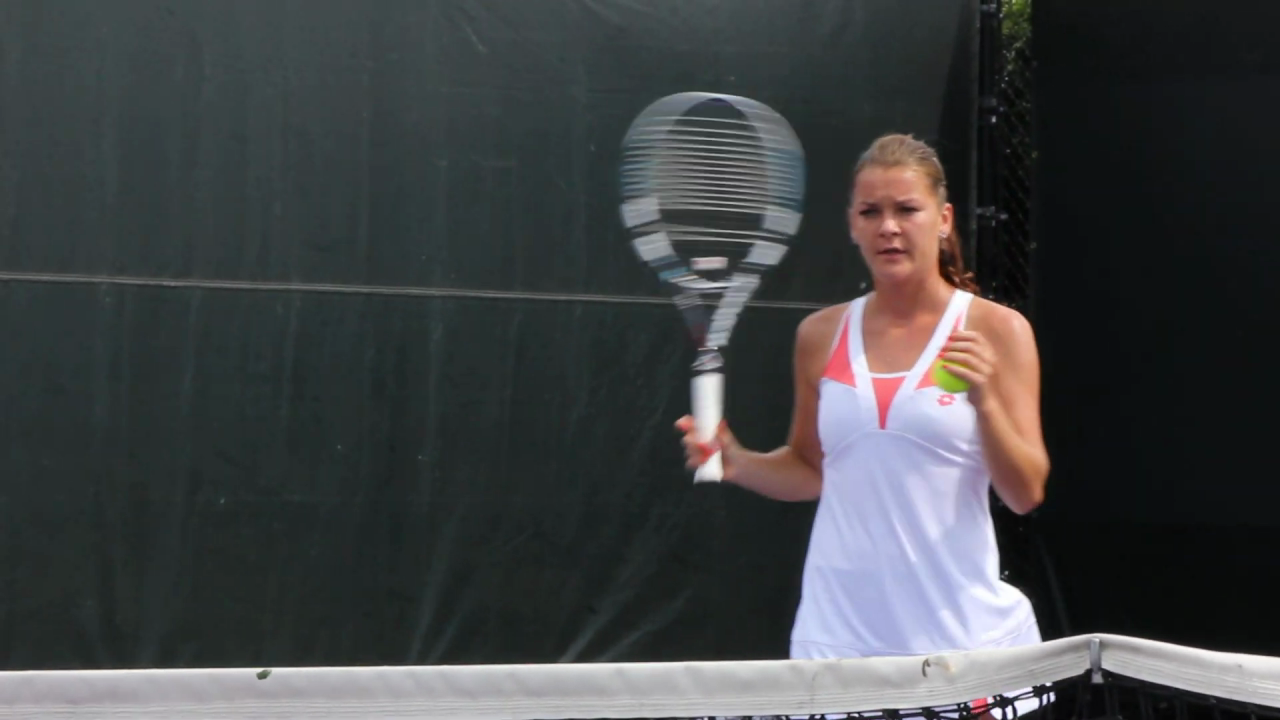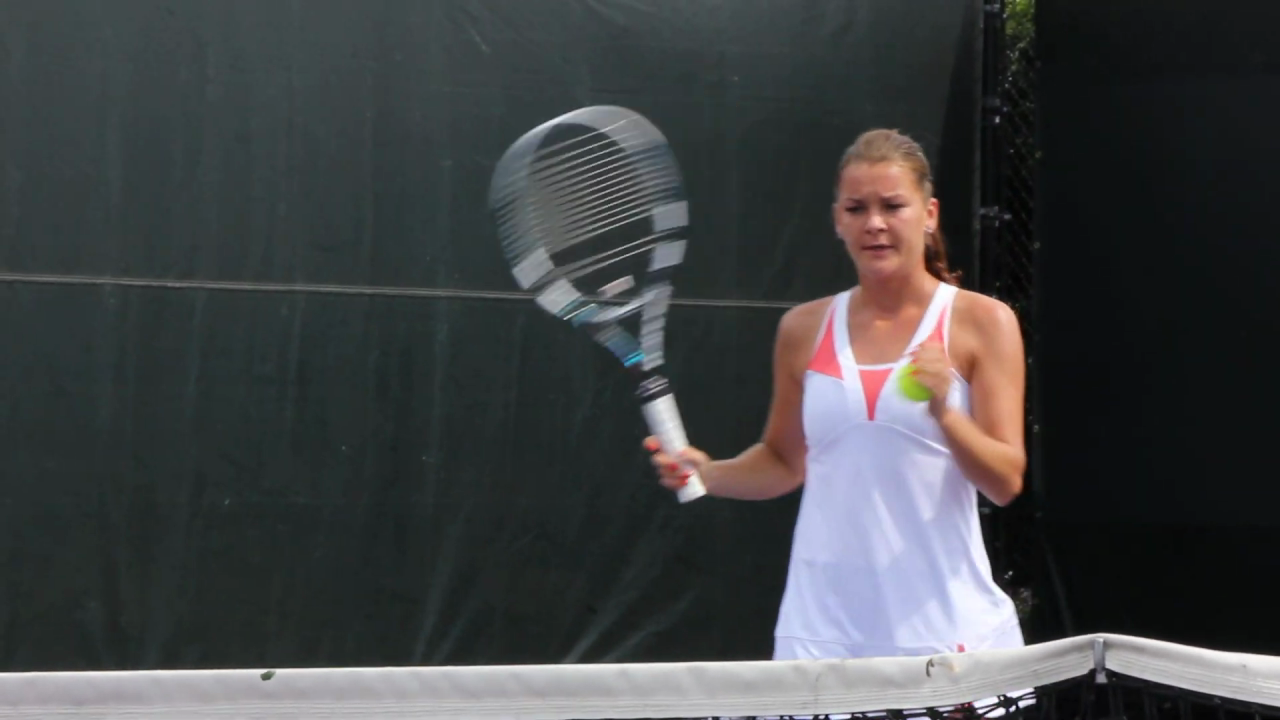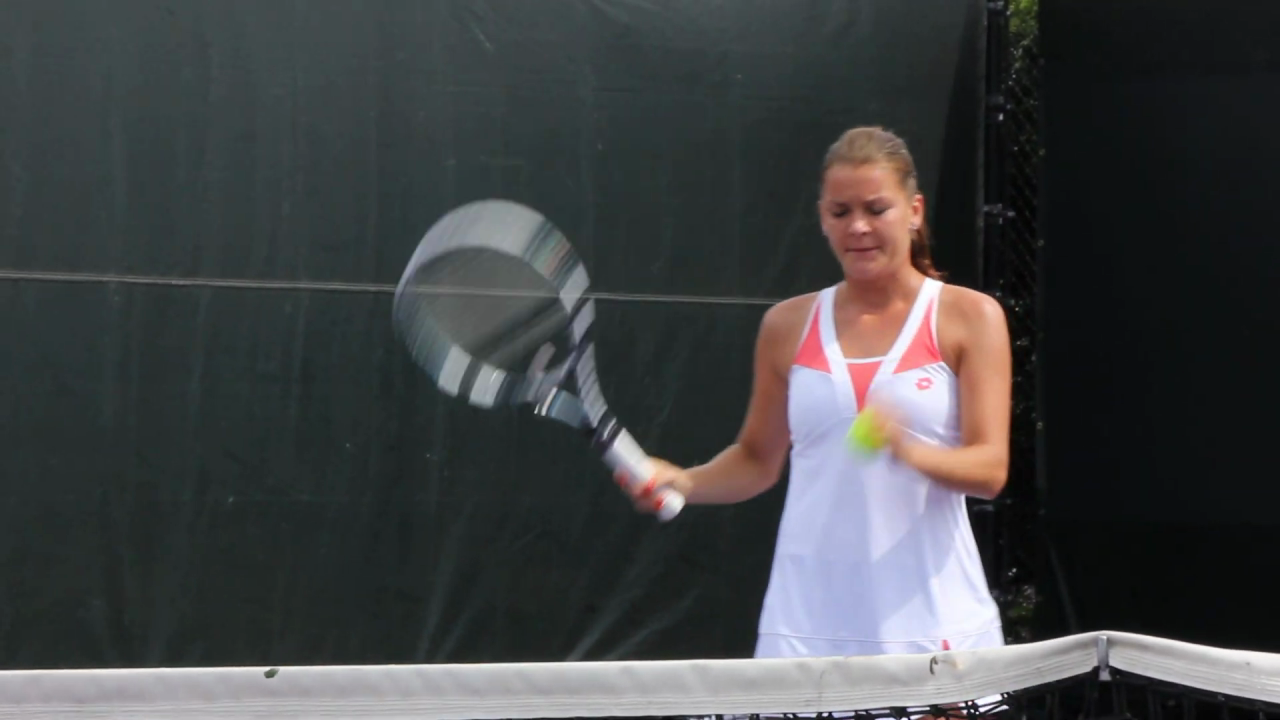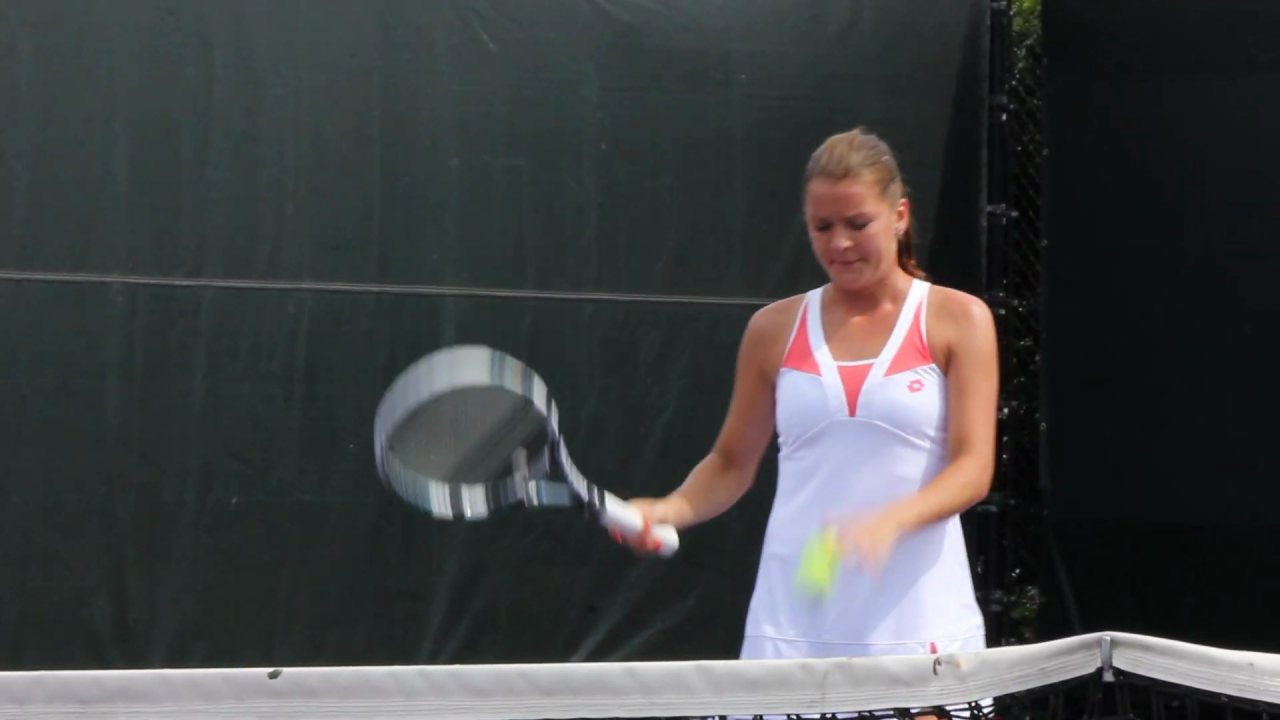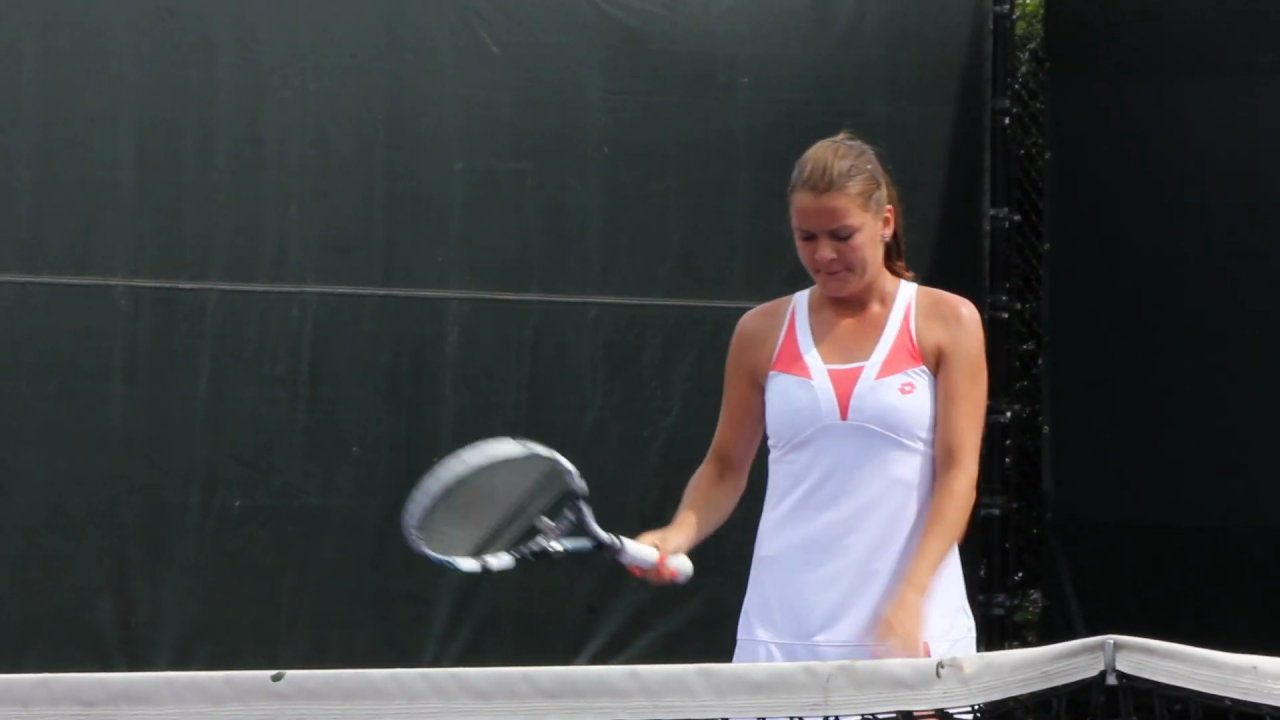
dt=0.1s
person 1, frame 1
left shoulder: (998, 331)
right shoulder: (820, 333)
left elbow: (1026, 492)
left wrist: (985, 404)
right wrist: (732, 460)
left hip: (960, 637)
right hip: (837, 633)
person 1, frame 2
left shoulder: (983, 324)
right shoulder: (804, 329)
left elbow: (1007, 479)
left wrist: (944, 412)
right wrist: (703, 471)
left hip: (944, 627)
right hip: (821, 627)
person 1, frame 3
left shoulder: (970, 316)
right shoulder: (787, 324)
left elbow: (989, 471)
right elbow: (757, 460)
left wrist: (908, 449)
right wrist: (679, 481)
left hip: (930, 625)
person 1, frame 4
left shoulder: (958, 319)
right shoulder: (774, 328)
left elbow: (973, 469)
right elbow: (732, 461)
left wrist: (890, 522)
right wrist: (669, 511)
left hip: (917, 625)
right hip: (790, 627)
person 1, frame 5
left shoulder: (947, 320)
right shoulder: (763, 329)
left elbow: (959, 473)
right elbow: (727, 466)
left wrist: (908, 599)
right wrist: (677, 534)
left hip: (909, 630)
right hip: (783, 628)
